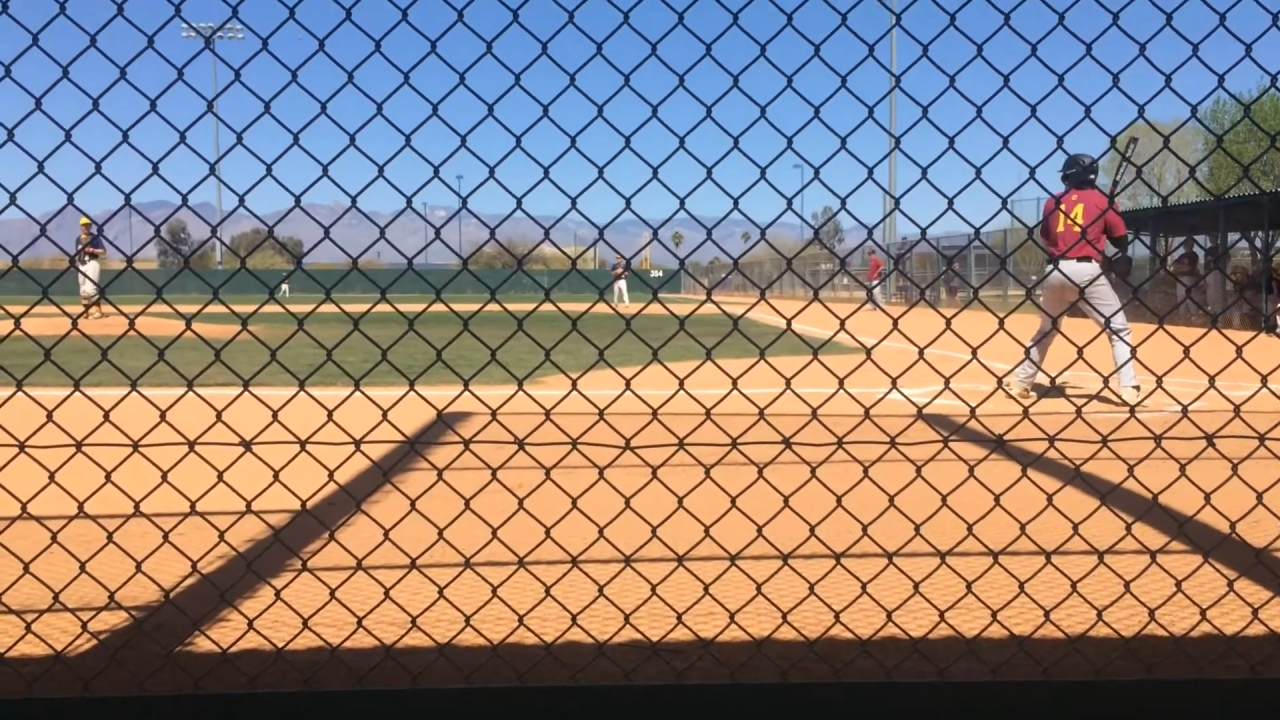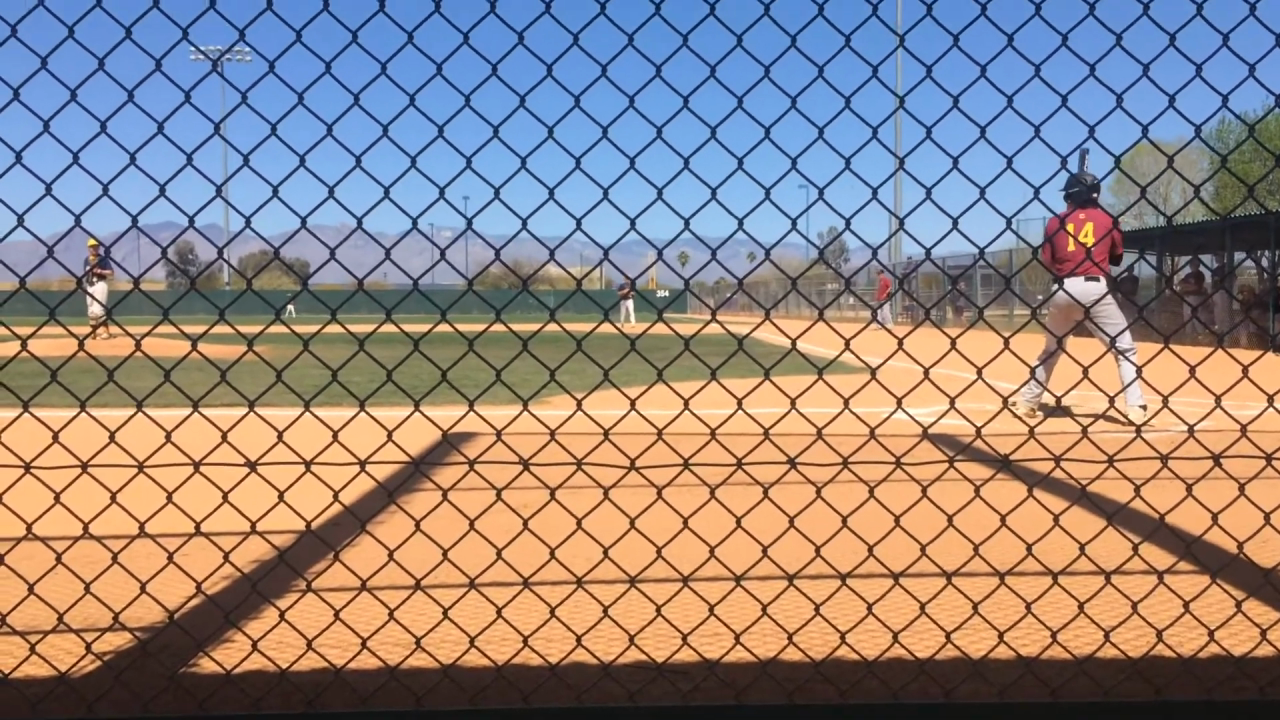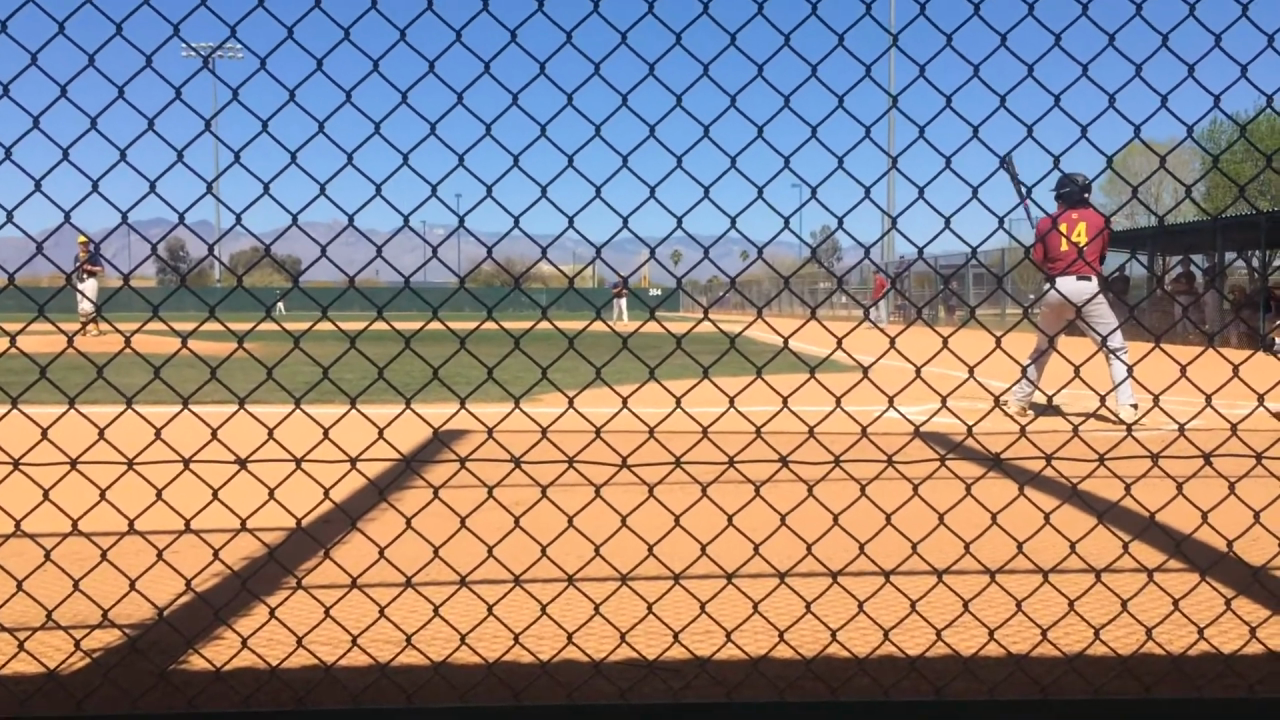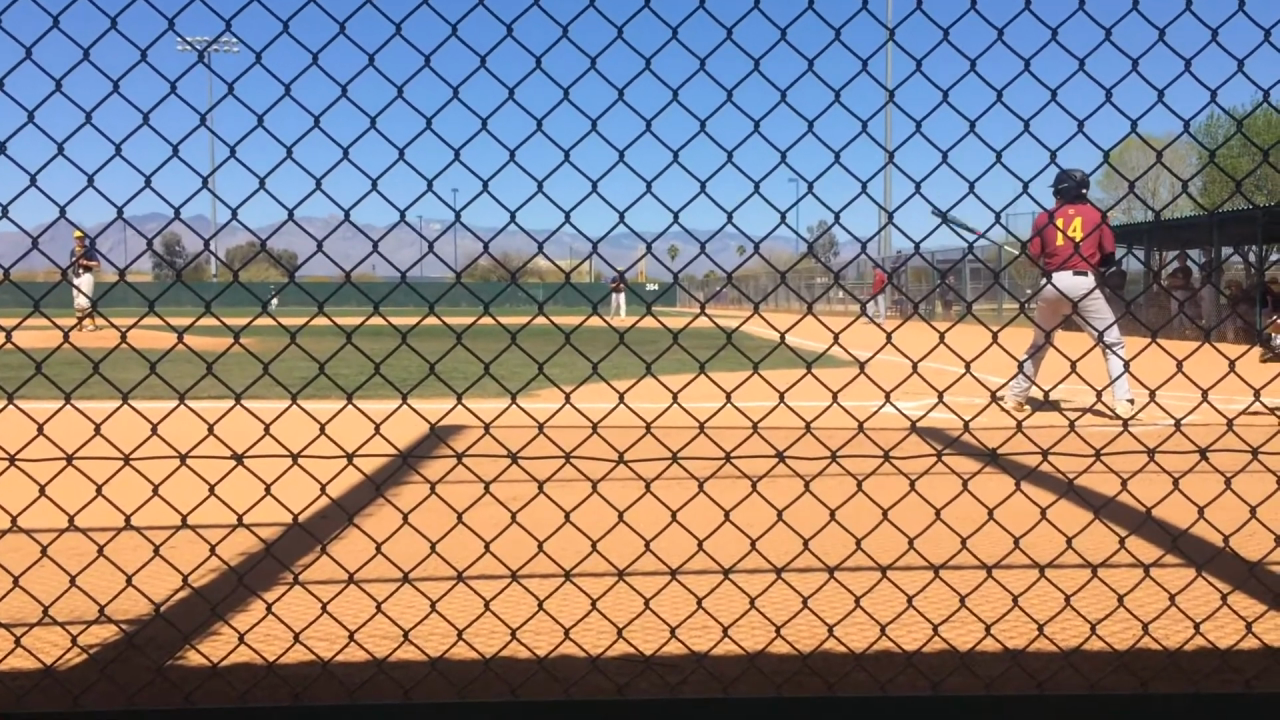
dt=0.2s
person 1, frame 1
left shoulder: (1053, 203)
right shoulder: (1103, 201)
left elbow: (1045, 242)
right elbow: (1121, 242)
left hip: (1055, 271)
right hip: (1086, 270)
left knee: (1046, 330)
right knee: (1119, 329)
left ankle: (1019, 384)
right ankle: (1129, 388)
person 1, frame 2
left shoulder: (1055, 222)
right shoulder: (1107, 220)
left elbow: (1047, 263)
right elbow: (1117, 259)
left hip: (1063, 290)
right hip: (1094, 289)
left knee: (1051, 350)
right knee: (1125, 349)
left ankle: (1026, 403)
right ankle: (1135, 408)
person 1, frame 3
left shoulder: (1046, 222)
right shoulder: (1099, 220)
left elbow: (1039, 263)
left hip: (1055, 289)
right hip: (1087, 288)
left knee: (1042, 348)
right knee: (1116, 348)
left ankle: (1017, 402)
right ankle: (1126, 407)
person 1, frame 4
left shoulder: (1044, 218)
right shoulder: (1097, 216)
left elbow: (1034, 259)
right elbow: (1109, 259)
left hip: (1051, 285)
right hip: (1083, 283)
left knee: (1039, 343)
right knee: (1113, 343)
left ankle: (1014, 397)
right ankle: (1123, 402)
